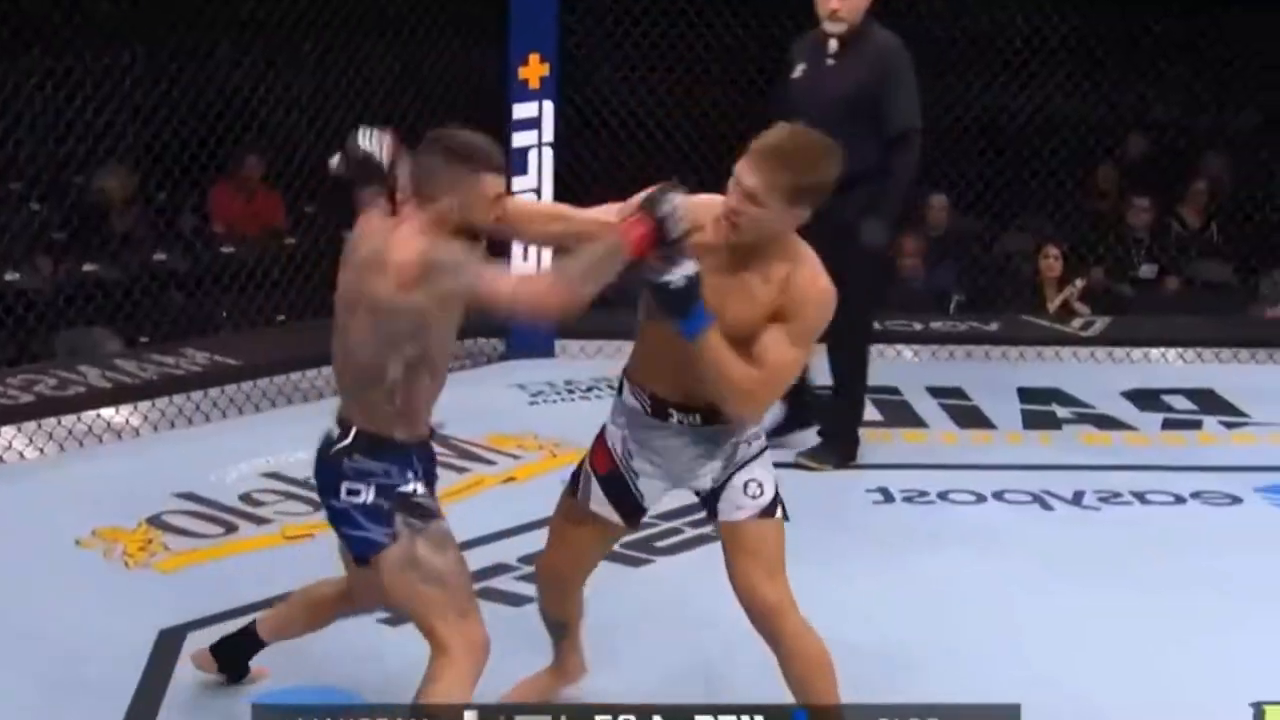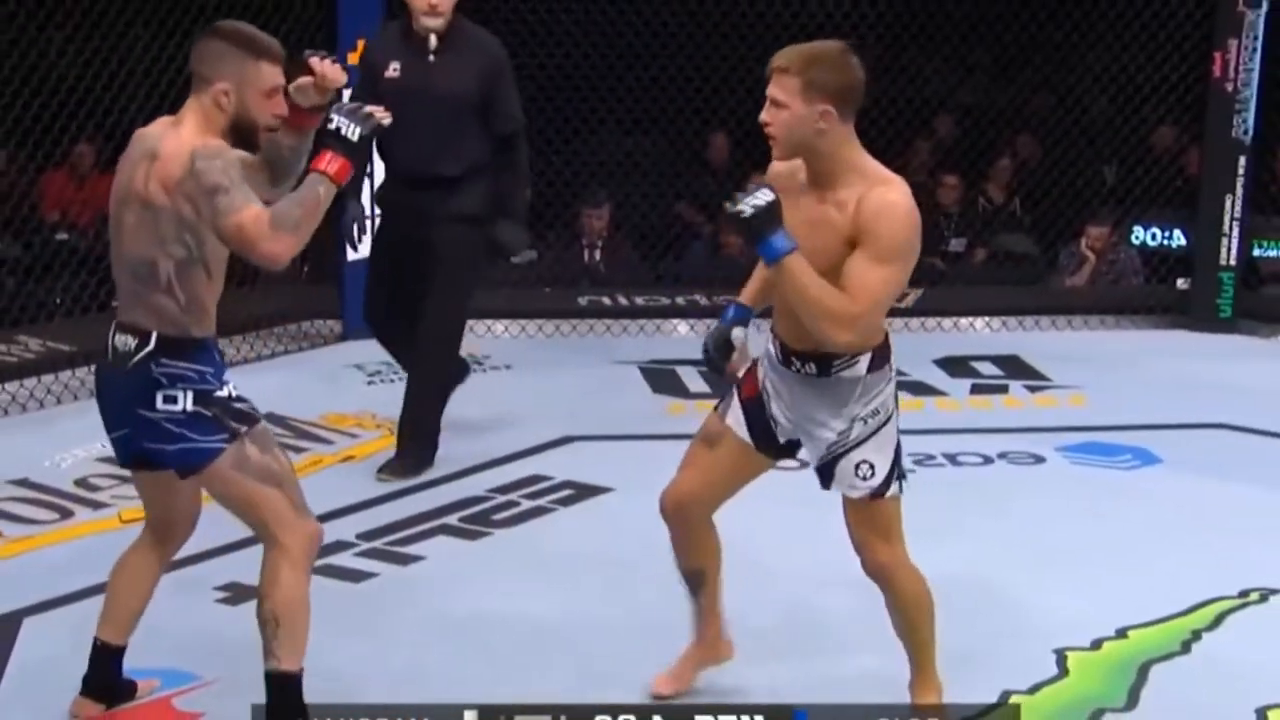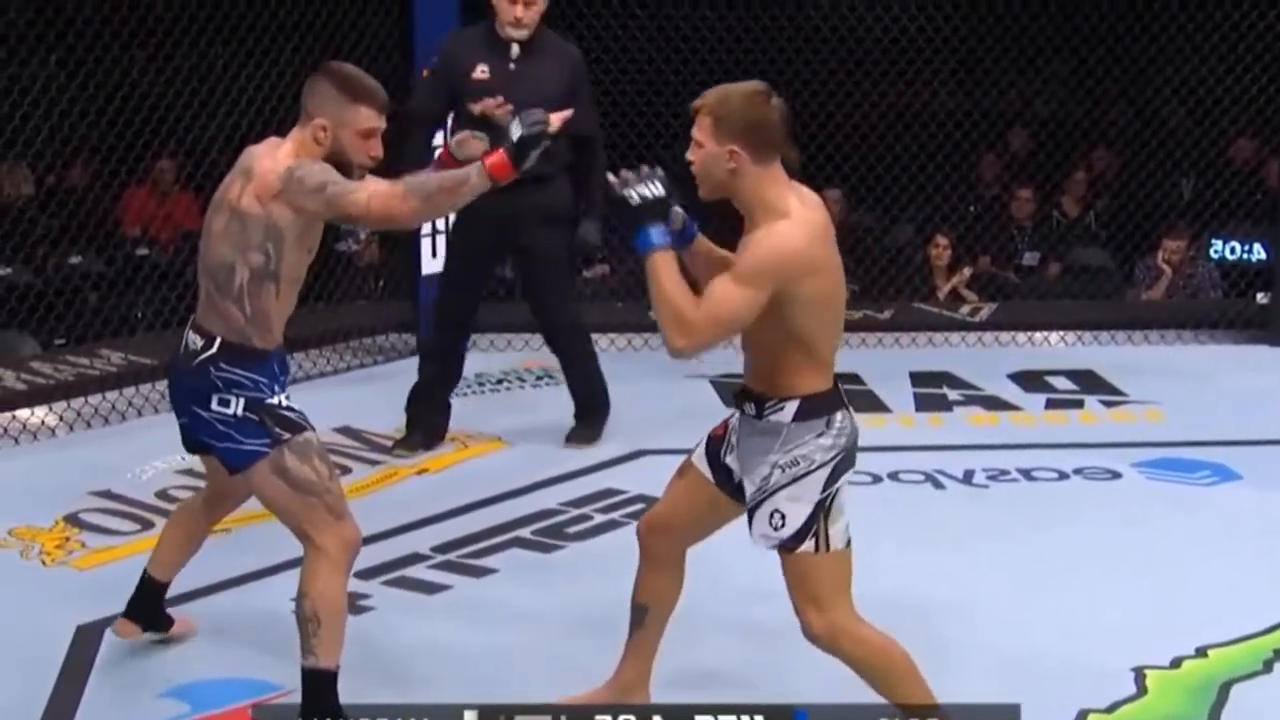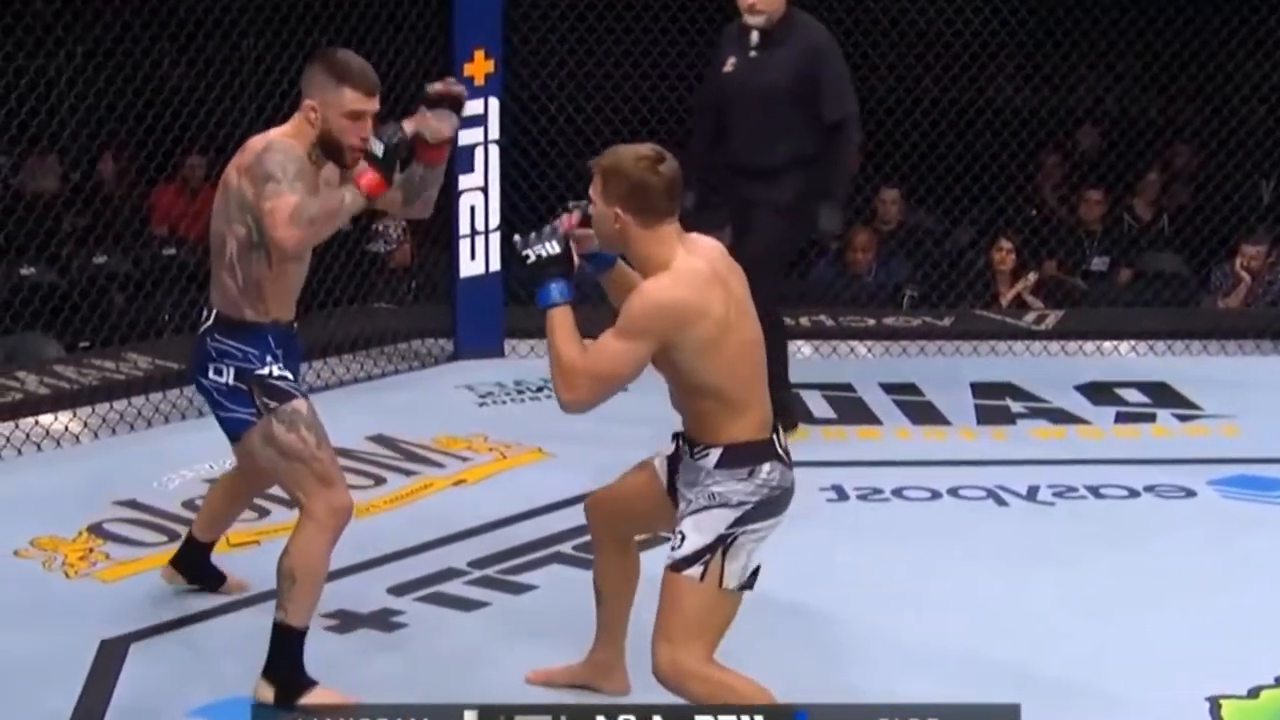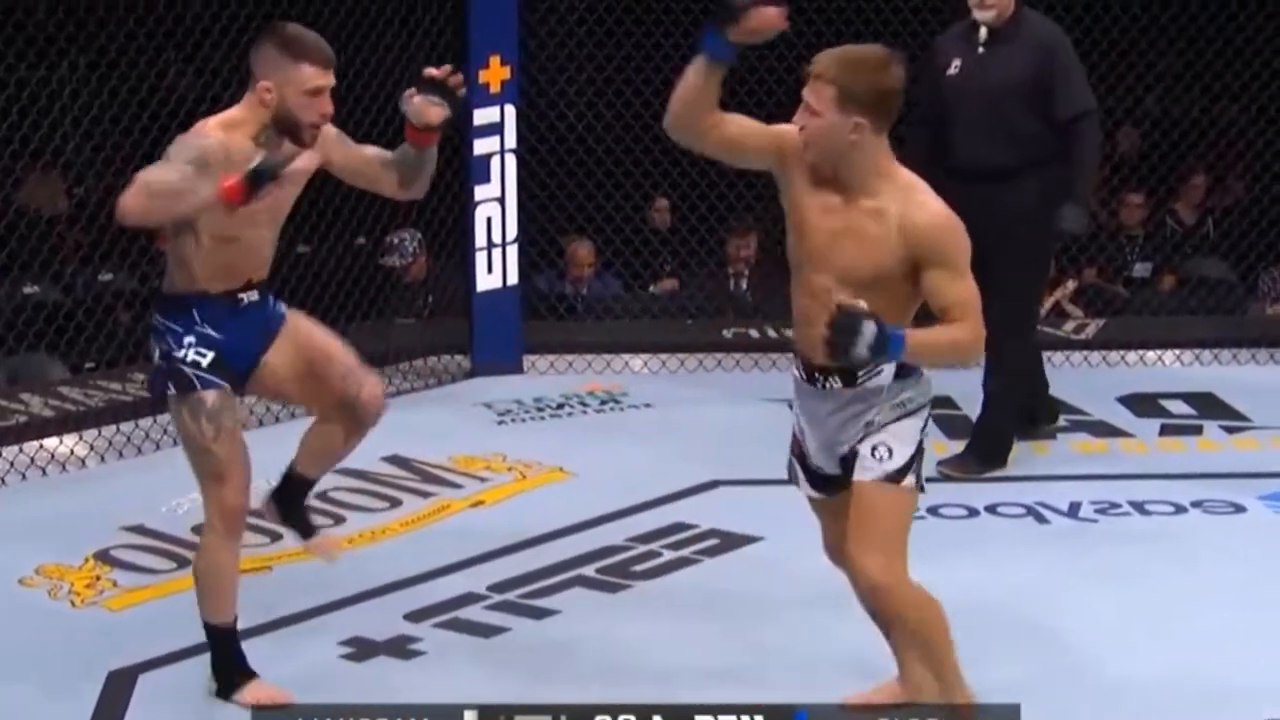
dt=1s
person 1, frame 1
left shoulder: (380, 226)
right shoulder: (428, 258)
right elbow: (547, 299)
left wrist: (386, 174)
right wrist: (638, 234)
left hip: (358, 456)
right hip: (376, 474)
left knee: (361, 589)
right knee: (463, 644)
left ankle: (228, 652)
person 1, frame 2
left shoulder: (157, 137)
right shoulder: (198, 157)
left elbow: (267, 179)
right elbow: (273, 245)
left wrist: (306, 112)
right wrist: (336, 158)
left hip: (128, 369)
right hip: (178, 378)
left knee: (168, 529)
right knee: (294, 534)
person 1, frame 3
left shoulder: (271, 157)
right shoulder: (295, 176)
left elbow: (392, 200)
right elbow: (397, 207)
right wrist: (503, 158)
left hip: (206, 365)
right hip: (240, 379)
left knee: (220, 496)
right knee: (335, 538)
left ankle: (141, 612)
person 1, frame 4
left shoulder: (328, 157)
right shoulder: (275, 156)
left elbow: (416, 202)
right elbow: (290, 235)
left wrist: (430, 144)
right wrist: (371, 173)
left hip: (255, 343)
right hip: (243, 353)
left knee: (257, 471)
right knee: (329, 503)
left ankle: (189, 564)
right ankle: (283, 676)
person 1, frame 5
left shoulder: (314, 136)
right shoulder: (210, 142)
left elbow: (408, 184)
right elbow: (135, 206)
left wrist: (427, 129)
right wrist: (241, 185)
left hip: (256, 314)
right hip: (193, 328)
left knee: (363, 397)
right knee: (228, 496)
left ankle: (289, 498)
right ankle: (229, 669)
person 2, frame 1
left shoulder: (809, 288)
right shoulder: (682, 221)
left elbow: (748, 404)
left wrist: (691, 318)
left hip: (729, 443)
right hip: (638, 425)
left knee: (769, 606)
right knee: (558, 571)
right ankle: (565, 666)
person 2, frame 2
left shoulder: (887, 207)
right shoulder: (783, 175)
left elbow: (844, 328)
left wrist: (779, 241)
right wrist: (738, 311)
left hip: (852, 389)
right hip: (782, 373)
left knee: (882, 559)
right knee: (681, 503)
left ankle: (925, 681)
right ankle: (708, 637)
person 2, frame 3
left shoulder: (786, 241)
right shoulder: (783, 202)
left elbow: (686, 335)
right elbow: (731, 276)
left wrist: (650, 233)
right wrist: (674, 230)
left hip: (802, 434)
right hip: (758, 420)
left knee: (827, 621)
right knee: (659, 533)
left ankle: (936, 713)
right ankle: (629, 685)
person 2, frame 4
left shoulder: (667, 295)
right shoulder: (700, 250)
left elbow: (576, 392)
left wrist: (553, 286)
right wrist: (601, 261)
left hip: (738, 479)
right hip: (711, 456)
left knee: (679, 661)
right knee: (605, 515)
right ankle: (605, 665)
person 2, frame 5
left shoulder: (925, 221)
right shoulder: (795, 154)
left elbow: (970, 338)
right elbow: (686, 126)
left wrist: (891, 344)
left hip: (883, 400)
right hip: (815, 394)
left knee: (875, 571)
right knee: (848, 558)
left ankle: (962, 706)
right ankle: (918, 679)
person 3, frame 1
left shoulder: (886, 54)
right shoulder: (805, 51)
left elbow: (905, 143)
left wrist: (885, 215)
left hip: (857, 211)
left knee: (848, 326)
left ankle: (839, 438)
right ankle: (800, 406)
person 3, frame 2
left shoulder: (484, 51)
right shoulder: (383, 49)
left elbow: (511, 138)
left wrist: (513, 216)
left hip: (462, 208)
right hip: (400, 202)
left knee: (440, 324)
right knee: (382, 312)
left ankle: (416, 443)
right ankle: (444, 373)
person 3, frame 3
left shoulder: (564, 57)
right shoulder: (461, 50)
left elbow: (585, 140)
right elbow: (423, 122)
left wrist: (590, 213)
left hip: (543, 206)
right hip: (476, 203)
left knee: (557, 315)
right knee: (449, 316)
left ankle: (591, 410)
right ankle: (425, 424)
person 3, frame 4
left shoulder: (813, 43)
right shoulder: (731, 41)
left elbow: (845, 126)
right elbow: (708, 120)
left wrist: (833, 201)
right wrist: (696, 187)
left hip: (788, 195)
right hip: (735, 191)
left knee: (752, 296)
right knee: (746, 297)
left ankle: (773, 411)
right ankle: (773, 409)
person 3, frame 5
left shoulder: (1044, 41)
right shoulder: (951, 44)
left elbow: (1082, 124)
right elbow: (925, 125)
left wrist: (1075, 198)
left hip: (1027, 200)
right hip: (970, 198)
left knee: (1010, 318)
right knee: (994, 313)
left ankle: (989, 445)
right ankle: (1034, 407)
